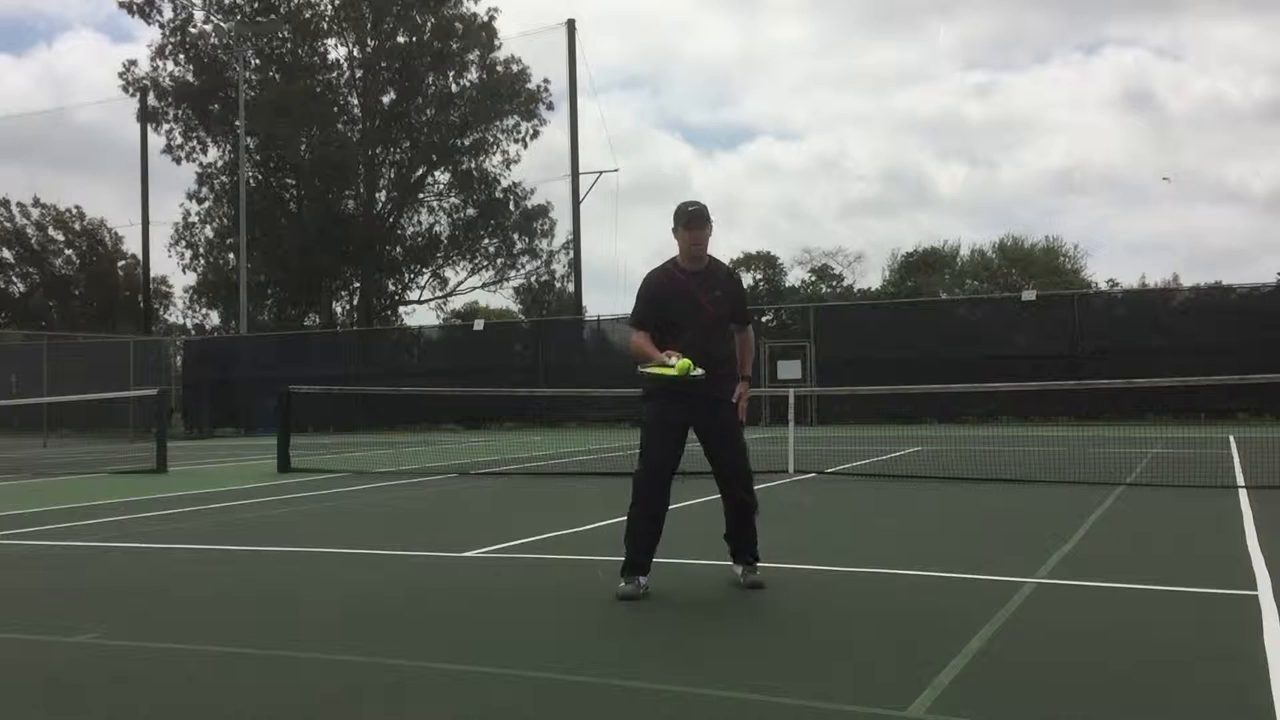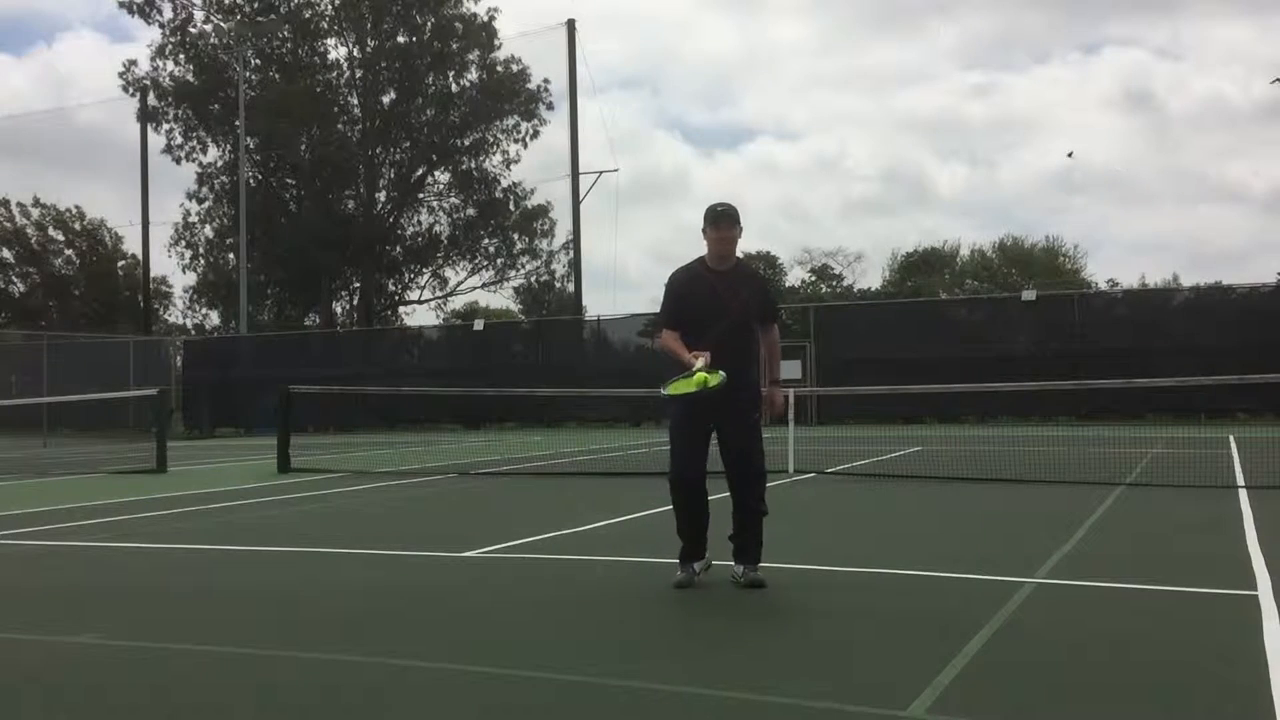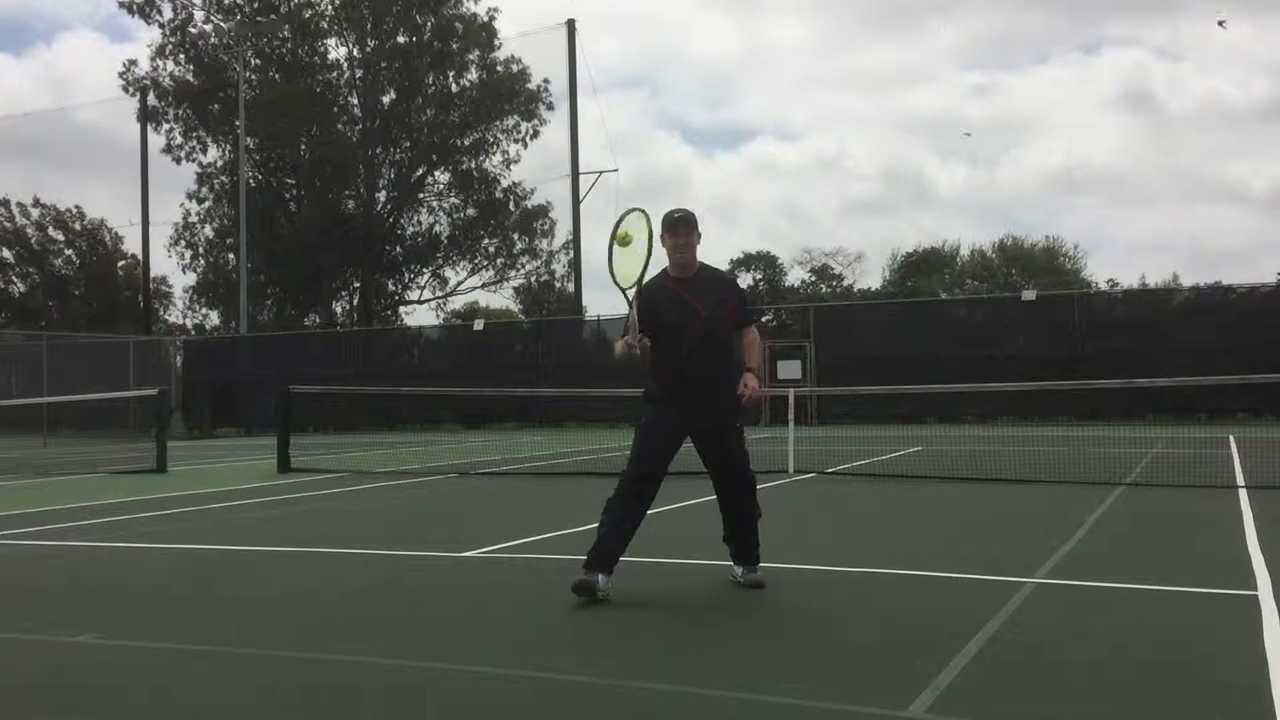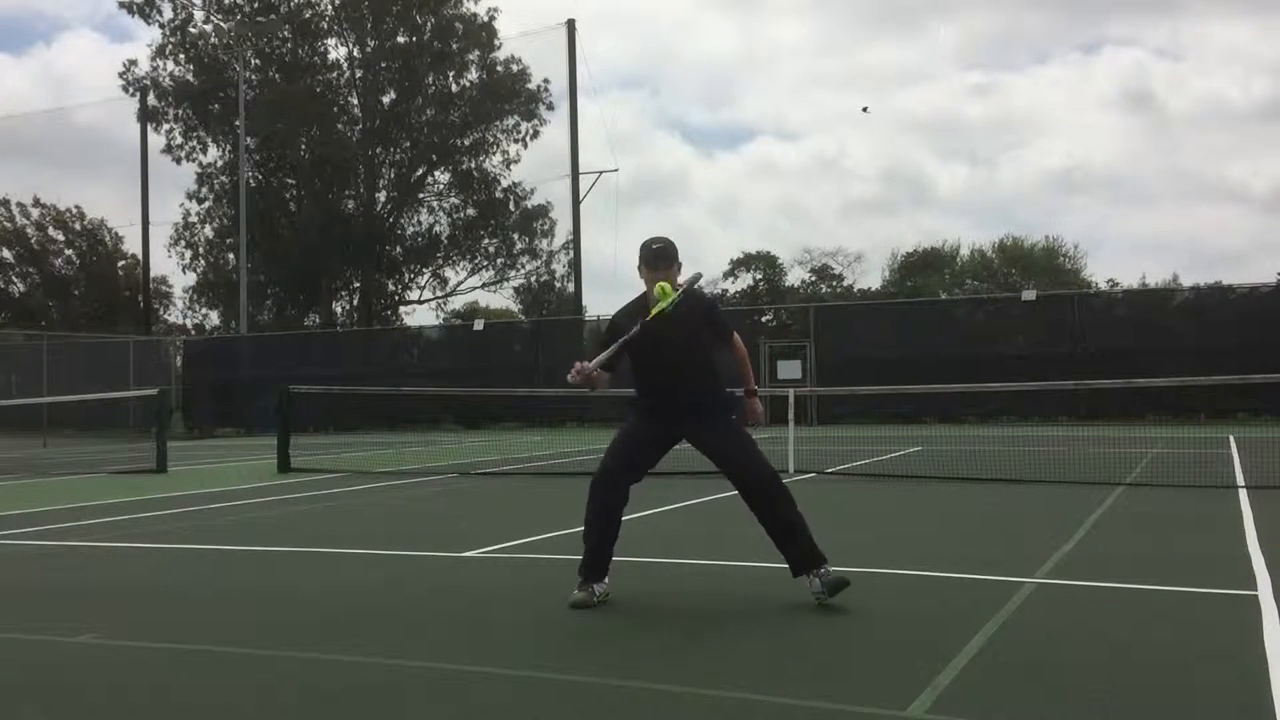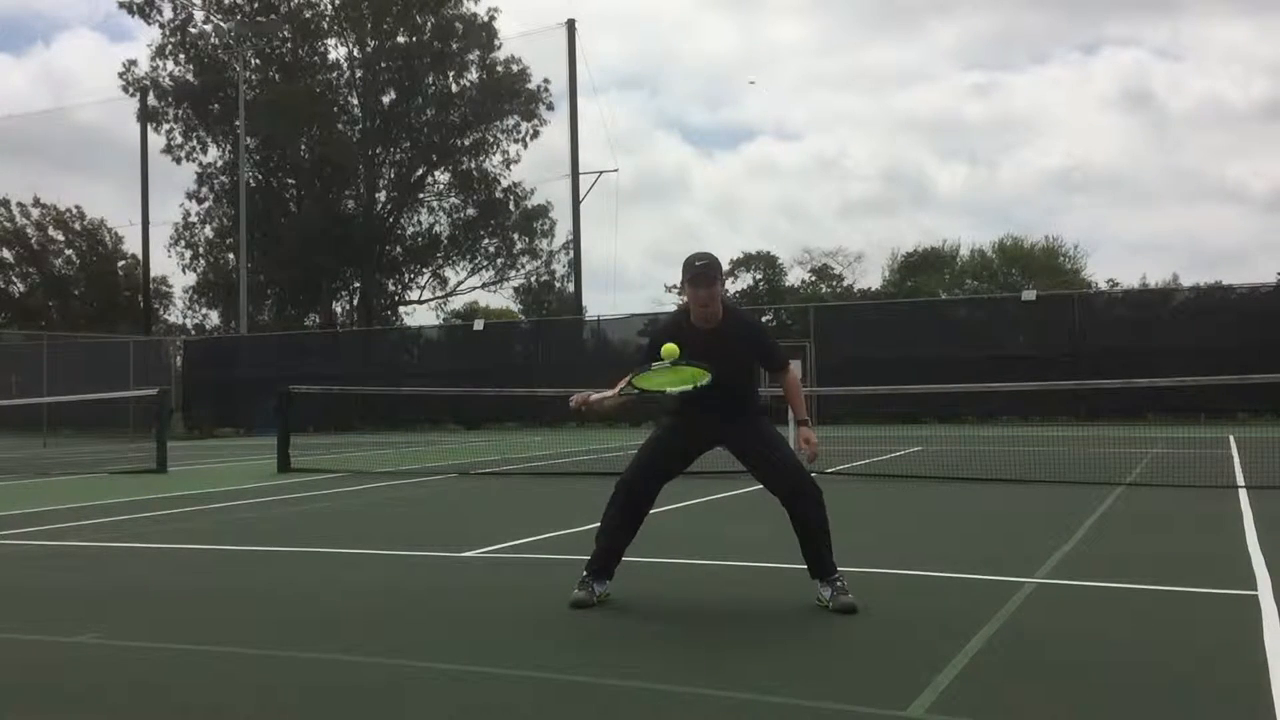
dt=0.4s
person 1, frame 1
left shoulder: (728, 278)
right shoulder: (657, 281)
left elbow: (744, 332)
right elbow: (638, 337)
left wrist: (744, 380)
right wrist: (660, 357)
left hip: (719, 395)
right hip: (666, 395)
left knee: (737, 477)
right knee: (651, 480)
left ankle: (745, 560)
right ankle: (636, 572)
person 1, frame 2
left shoulder: (754, 281)
right shoulder: (683, 280)
left elbow: (769, 332)
right elbow: (667, 335)
left wrist: (773, 382)
right wrist: (688, 357)
left hip: (741, 395)
right hip: (692, 394)
left knee: (748, 477)
right knee: (685, 476)
left ankle: (746, 561)
right ankle: (693, 557)
person 1, frame 3
left shoulder: (723, 284)
right shoulder: (650, 292)
left elbow: (748, 331)
right elbow: (630, 343)
left wrist: (750, 372)
right wrist: (625, 347)
left hip: (718, 402)
right hip: (665, 402)
left knee: (736, 482)
right knee: (637, 480)
left ankle: (745, 560)
right ankle: (598, 570)
person 1, frame 4
left shoulder: (702, 306)
right shoulder: (626, 319)
left elbow: (732, 342)
right elbow: (602, 376)
left wrist: (751, 393)
right wrist: (587, 375)
left hip: (710, 410)
right hip: (654, 414)
left knee: (762, 481)
right knee: (607, 480)
left ankle: (812, 569)
right ankle: (593, 578)
person 1, frame 5
left shoulder: (747, 327)
right shoulder: (669, 332)
left elbow: (785, 373)
left wrist: (803, 423)
right wrist: (603, 400)
left hip: (745, 418)
right hip: (688, 418)
left knee: (801, 488)
right knee: (633, 484)
left ankle: (828, 579)
right ankle: (596, 576)
